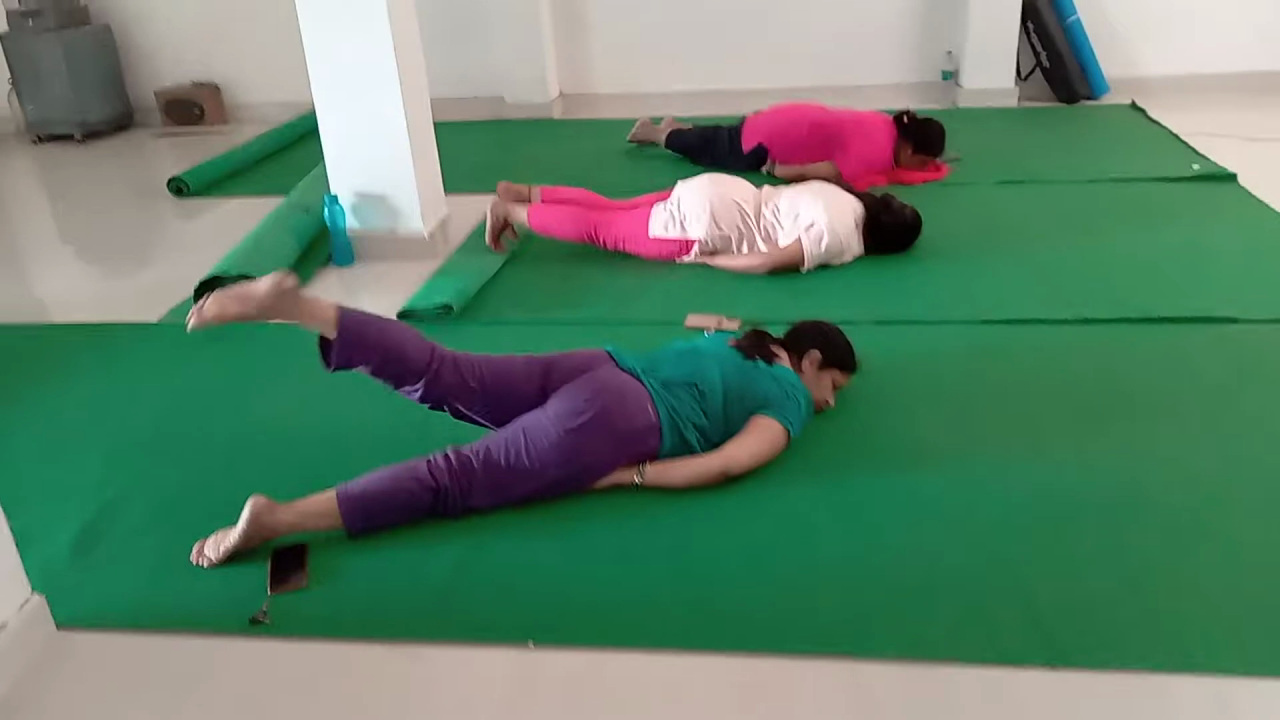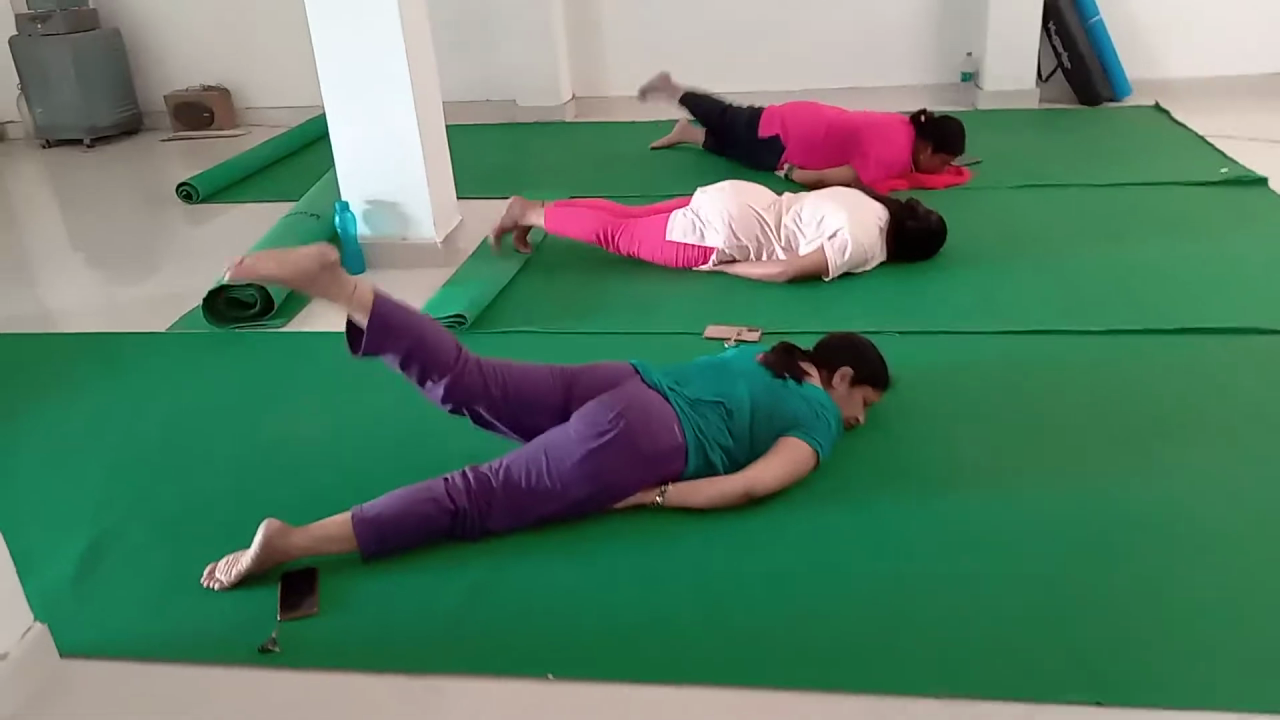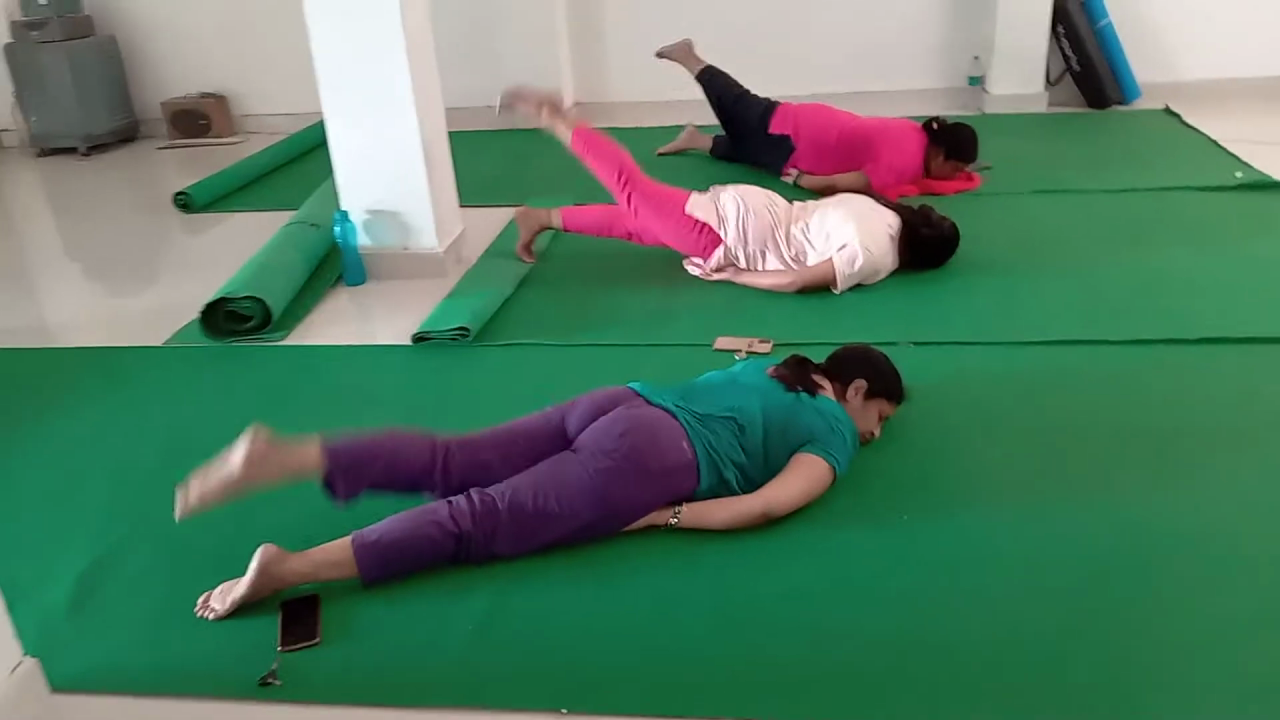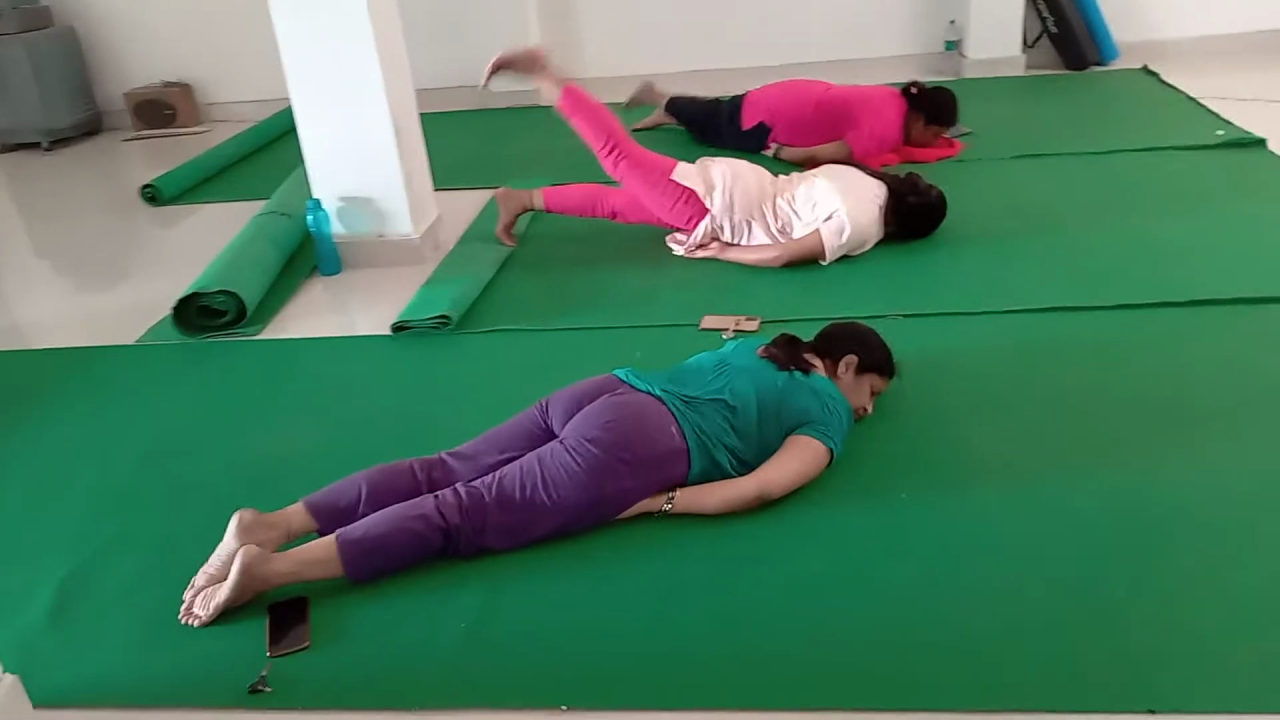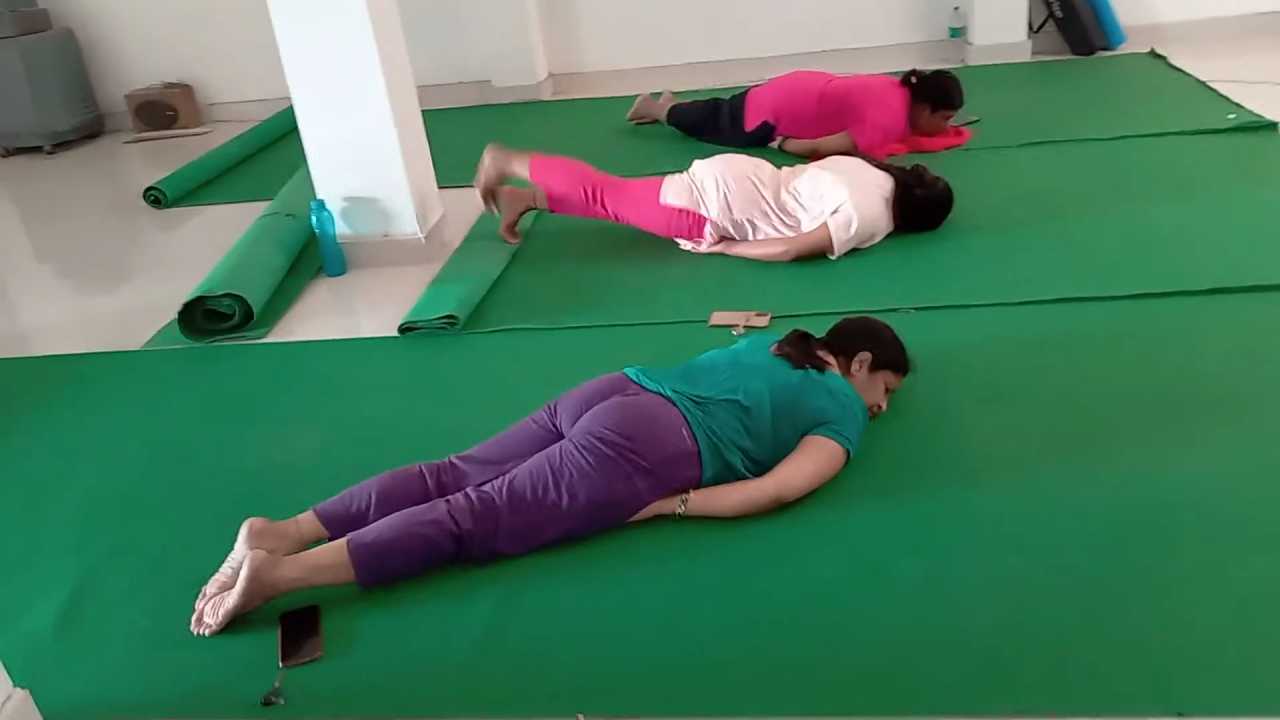
dt=0.3s
person 1, frame 1
left shoulder: (737, 342)
right shoulder: (787, 402)
right elbow: (727, 463)
right wrist: (631, 477)
left hip: (594, 366)
right hip: (614, 419)
left knee: (436, 374)
right knee: (454, 479)
left ankle: (291, 298)
right ankle: (277, 518)
person 1, frame 2
left shoulder: (764, 356)
right shoulder: (816, 423)
right elbow: (752, 486)
right wrist: (653, 495)
left hip: (613, 381)
right hip: (634, 437)
left knee: (459, 379)
right knee: (472, 500)
left ankle: (329, 278)
right ankle: (290, 542)
person 1, frame 3
left shoulder: (779, 369)
right shoulder: (833, 434)
right elbow: (766, 505)
right wrist: (668, 515)
left hip: (621, 404)
right hip: (650, 459)
left knee: (446, 465)
right knee: (478, 521)
left ankle: (279, 454)
right ankle: (288, 567)
person 1, frame 4
left shoulder: (767, 347)
right shoulder: (827, 416)
right elbow: (762, 486)
right wrist: (662, 502)
left hip: (598, 393)
right hip: (633, 444)
left knee: (441, 474)
right knee: (466, 516)
left ankle: (270, 523)
right ankle: (269, 568)
person 1, frame 5
left shoulder: (779, 344)
right shoulder: (842, 413)
right elbow: (777, 488)
right wrist: (672, 505)
left hip: (608, 393)
right hip: (644, 447)
left knee: (451, 478)
right knee: (475, 520)
left ankle: (282, 531)
right ankle: (279, 573)
person 2, frame 1
left shoulder: (844, 198)
right shoulder: (841, 238)
right elbow: (766, 263)
right wrist: (707, 259)
left hip: (720, 193)
right hip: (703, 225)
left knee: (611, 210)
right knee: (604, 230)
left ankle: (524, 193)
right ankle: (511, 212)
person 2, frame 2
left shoulder: (870, 203)
right shoulder: (863, 246)
right elbow: (787, 271)
right wrist: (728, 267)
left hip: (741, 201)
right hip: (725, 231)
left knee: (626, 220)
right knee: (618, 234)
left ankle: (532, 209)
right ankle: (529, 213)
person 2, frame 3
left shoulder: (879, 209)
right shoulder: (874, 257)
right elbow: (798, 282)
right wrist: (733, 276)
left hip: (754, 207)
right hip: (736, 230)
left knee: (632, 224)
right knee: (633, 193)
left ankle: (544, 219)
right ankle: (553, 115)
person 2, frame 4
left shoulder: (866, 180)
right shoulder: (858, 229)
right elbow: (783, 257)
right wrist: (720, 253)
left hip: (738, 182)
right hip: (718, 203)
left knee: (615, 201)
right knee: (619, 155)
left ankle: (525, 198)
right ankle: (540, 73)
person 2, frame 5
left shoulder: (873, 171)
right shoulder: (868, 219)
right elbow: (793, 251)
right wrist: (729, 246)
left hip: (740, 178)
right hip: (721, 204)
left knee: (615, 199)
right knee: (607, 194)
left ankle: (527, 196)
right ankle: (509, 163)
person 3, frame 1
left shoulder: (891, 125)
right shoulder: (875, 156)
right elbow: (807, 173)
right wrist: (772, 170)
left hip: (792, 121)
right hip: (770, 139)
left knee: (719, 142)
right knee: (711, 149)
left ankle: (676, 127)
right ankle: (653, 132)
person 3, frame 2
left shoulder: (910, 126)
right shoulder: (892, 160)
right elbow: (826, 179)
right wrist: (791, 173)
left hip: (806, 124)
right hip: (783, 133)
left knee: (734, 140)
right knee: (723, 121)
left ankle: (690, 134)
right ankle: (669, 88)
person 3, frame 3
left shoulder: (919, 134)
right shoulder: (904, 166)
right elbow: (834, 185)
right wrist: (797, 179)
left hip: (813, 126)
right hip: (790, 135)
left knee: (744, 147)
right knee: (736, 105)
left ankle: (697, 140)
right ankle: (688, 58)
person 3, frame 4
left shoulder: (899, 100)
right shoulder: (884, 133)
right elbow: (817, 156)
right wrist: (777, 152)
left hip: (795, 99)
right hip: (772, 116)
left knee: (719, 120)
right knee: (712, 119)
left ankle: (669, 110)
right ankle: (656, 97)
person 3, frame 5
left shoulder: (903, 88)
right shoulder: (889, 123)
right elbow: (820, 148)
right wrist: (782, 144)
left hip: (799, 90)
right hip: (773, 113)
left knee: (720, 115)
right knee: (713, 124)
left ankle: (672, 102)
right ankle: (656, 107)
